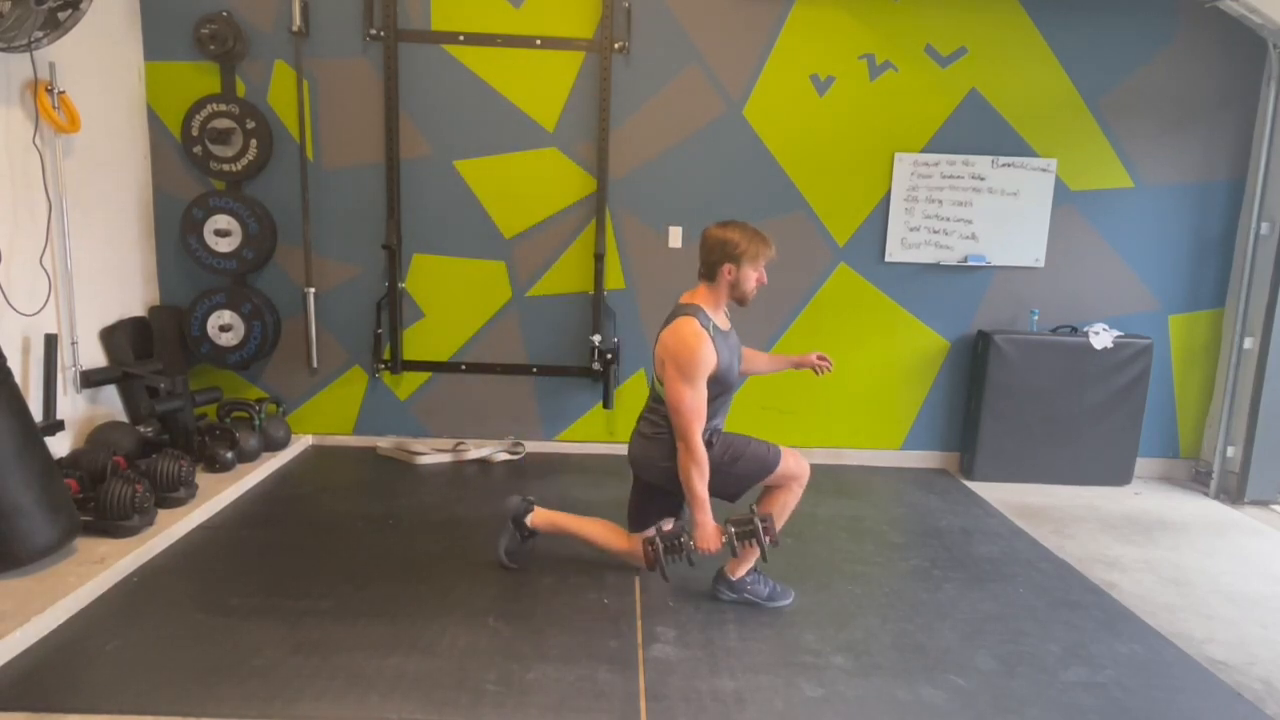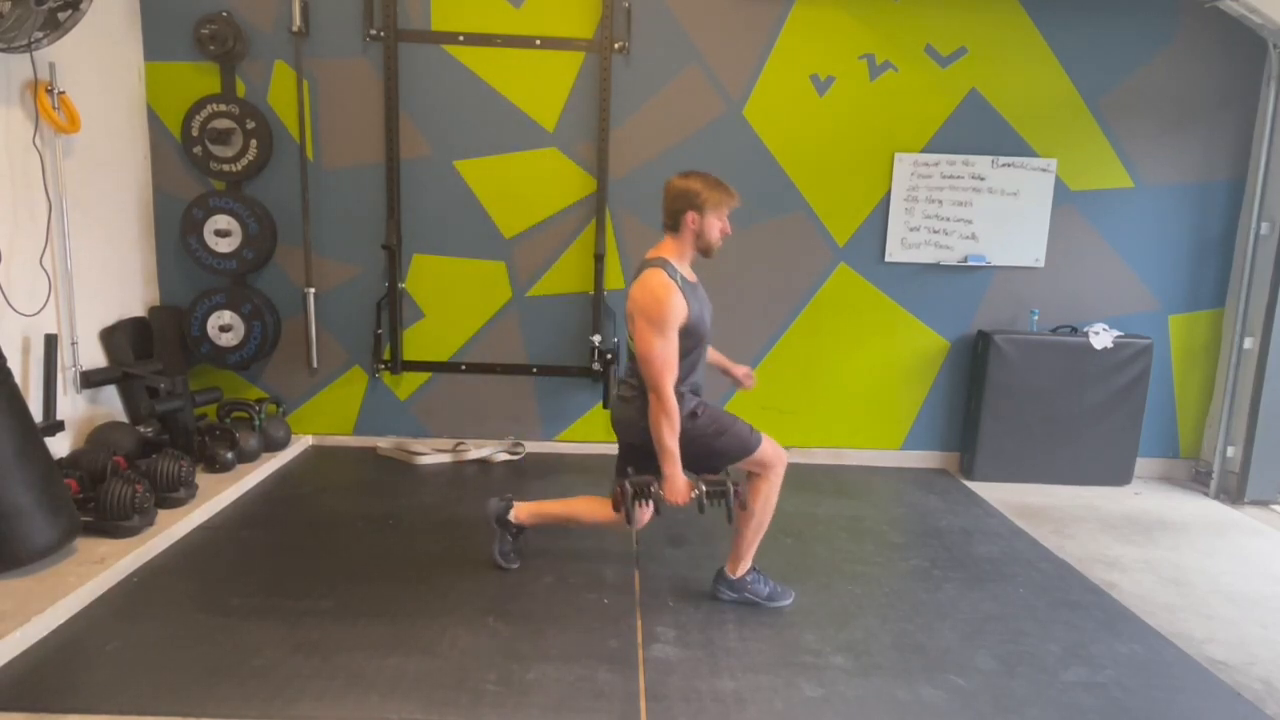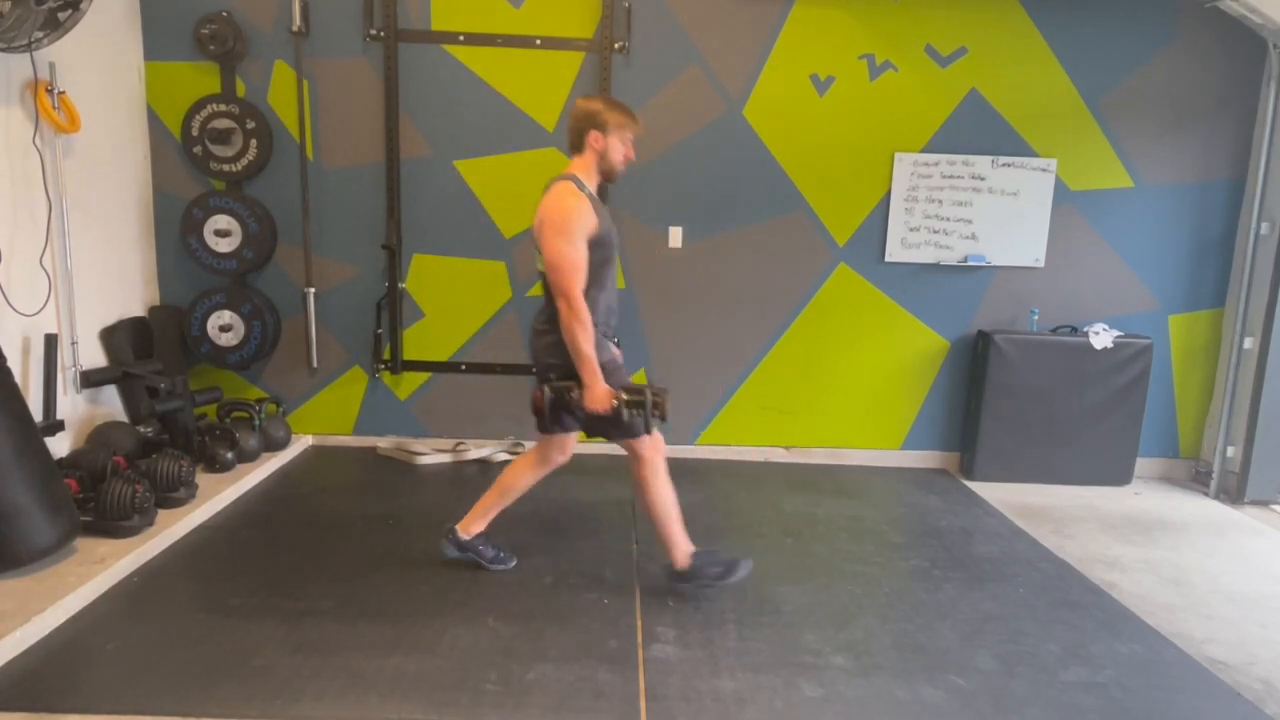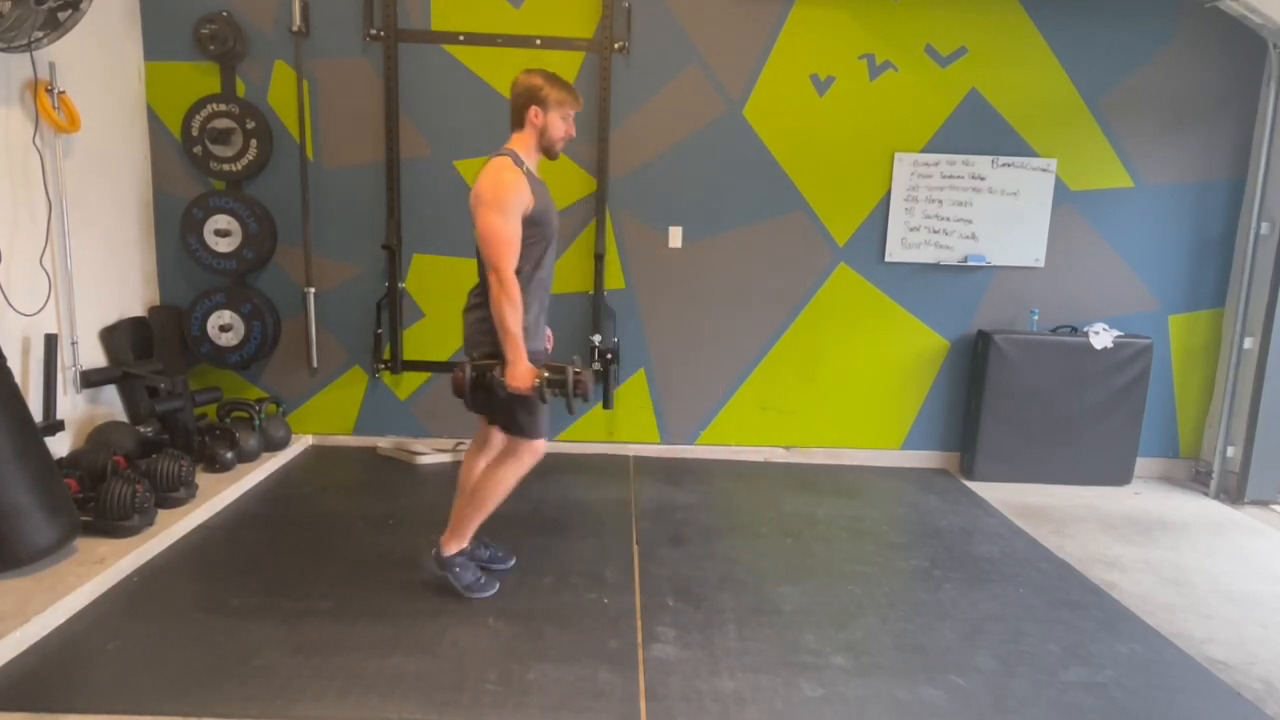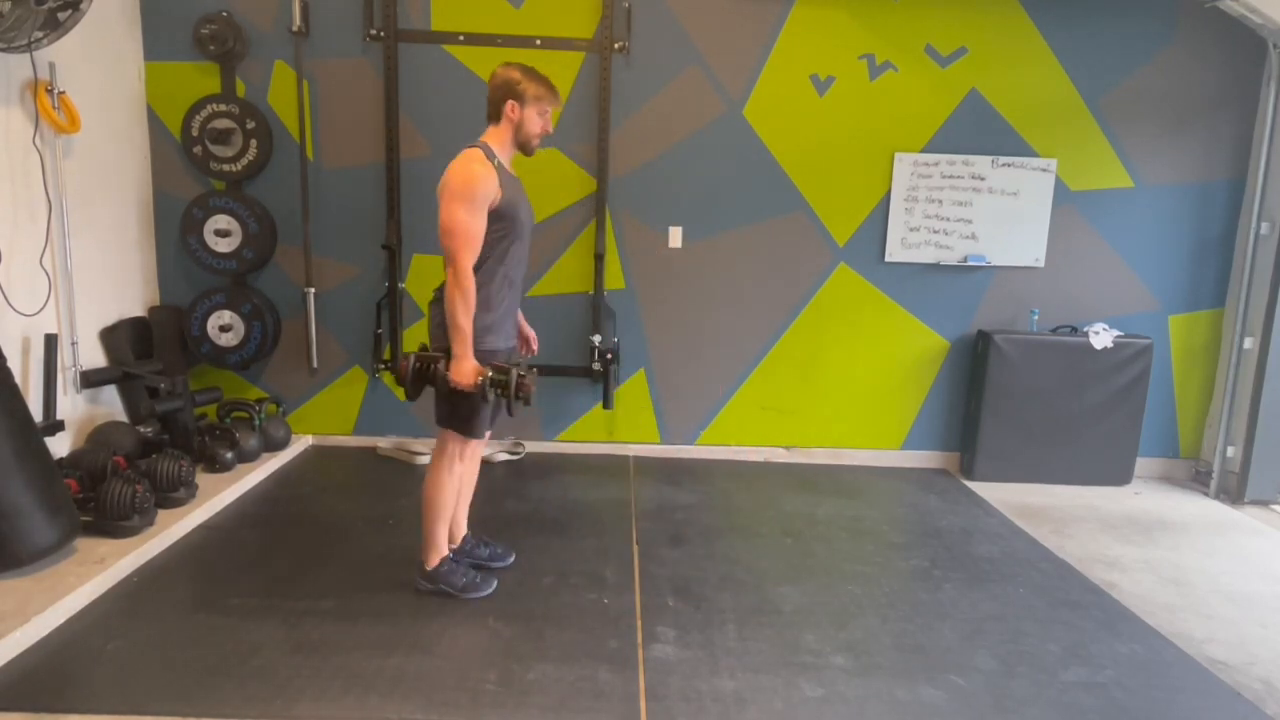
dt=0.3s
person 1, frame 1
left shoulder: (711, 310)
right shoulder: (690, 339)
left elbow: (733, 358)
right elbow: (689, 442)
left wrist: (794, 361)
right wrist: (703, 519)
left hip: (661, 448)
right hip: (670, 452)
left knee: (639, 550)
right knee: (795, 471)
left ankle: (530, 518)
right ankle: (737, 576)
person 1, frame 2
left shoulder: (677, 267)
right shoulder: (659, 290)
right elbow: (661, 393)
left wrist: (725, 364)
right wrist: (672, 471)
left hip: (644, 411)
right hip: (655, 414)
left knee: (631, 515)
right knee: (771, 462)
left ankle: (514, 515)
right ankle: (737, 575)
person 1, frame 3
left shoulder: (583, 197)
right shoulder: (567, 204)
right elbow: (570, 300)
left wrist: (604, 348)
right wrist: (593, 379)
left hip: (568, 347)
right hip: (572, 351)
left knee: (552, 451)
right knee: (647, 446)
left ankle: (465, 533)
right ankle: (685, 562)
person 1, frame 4
left shoulder: (524, 174)
right shoulder: (504, 178)
right elbow: (501, 276)
left wrist: (537, 328)
right wrist: (516, 357)
left hip: (517, 330)
right hip: (504, 335)
left knee: (494, 439)
right knee: (526, 447)
left ankle: (456, 542)
right ankle: (455, 550)
person 1, frame 5
left shoulder: (501, 171)
right shoulder: (473, 171)
right elbow: (460, 269)
left wrist: (517, 322)
right wrist: (462, 352)
left hip: (493, 333)
right hip: (471, 337)
left knee: (475, 439)
right knee: (456, 445)
left ankle: (458, 540)
right ankle: (435, 564)
